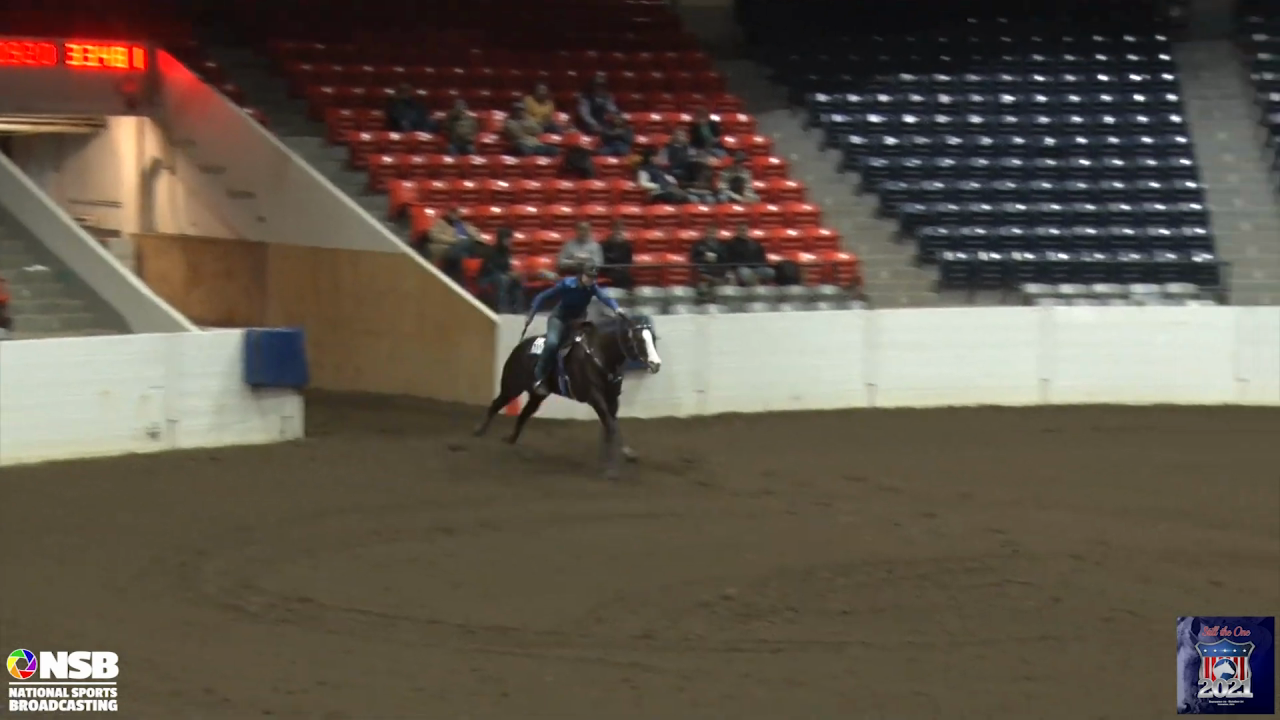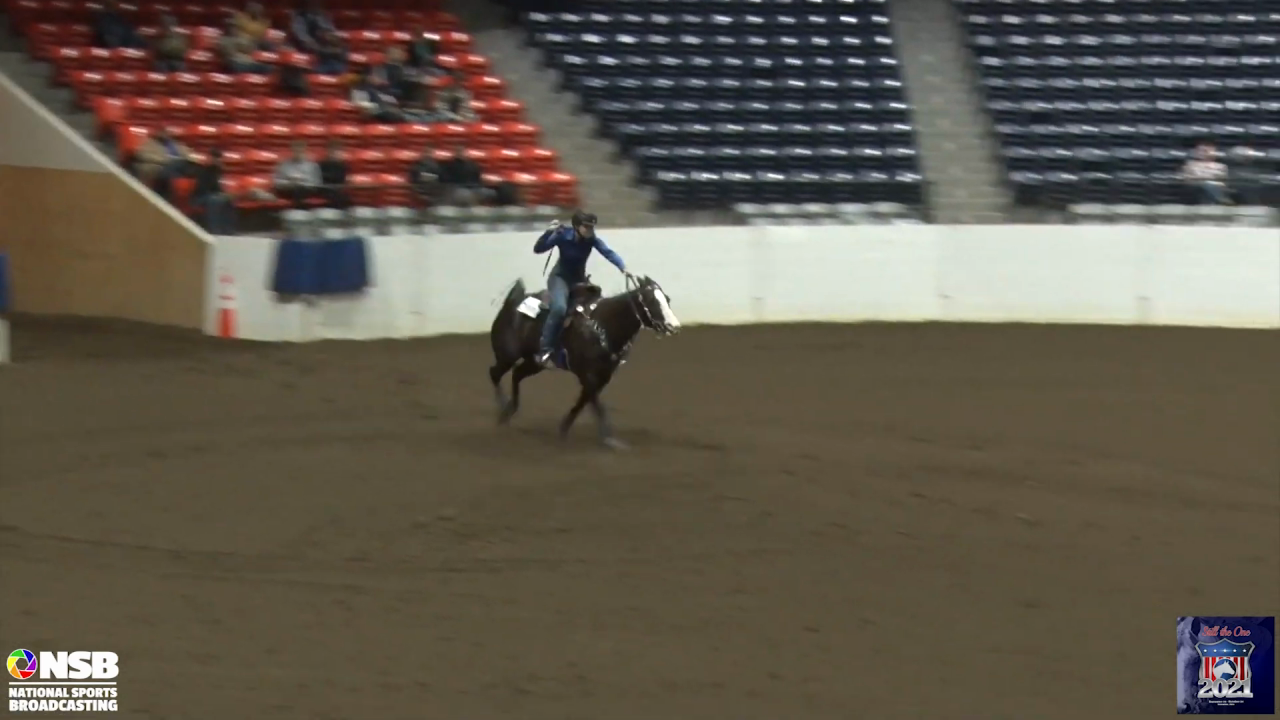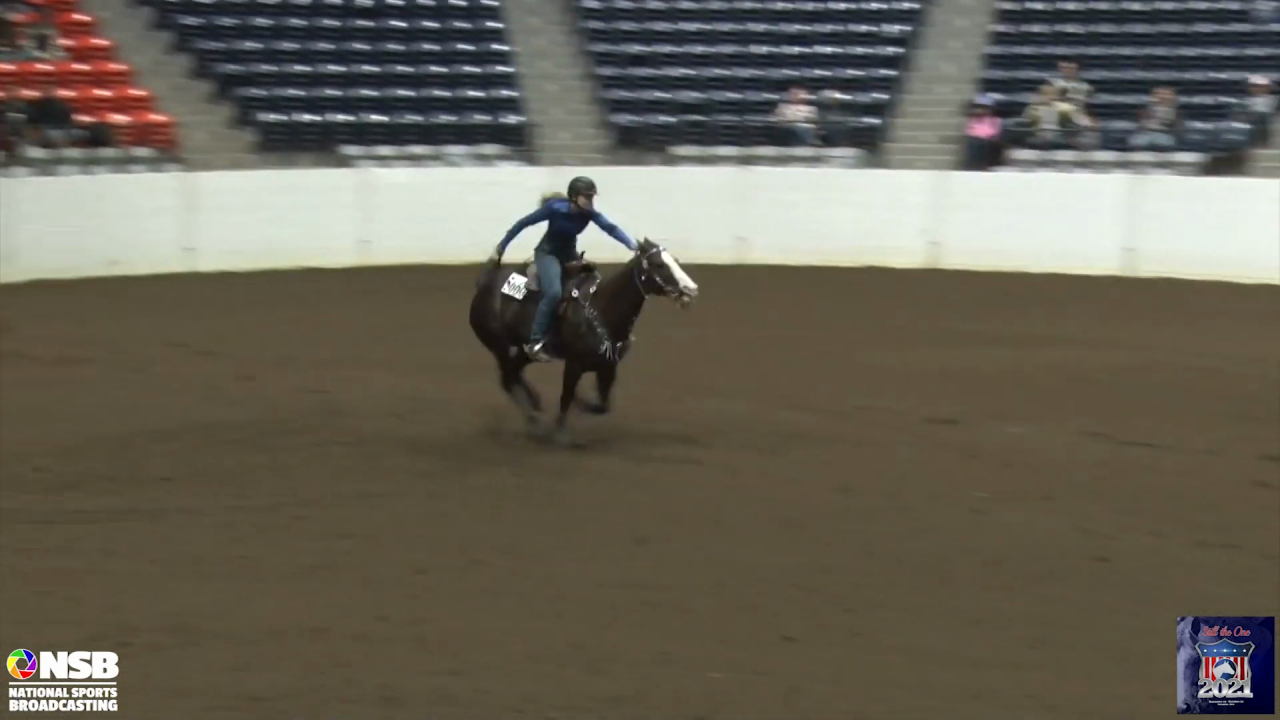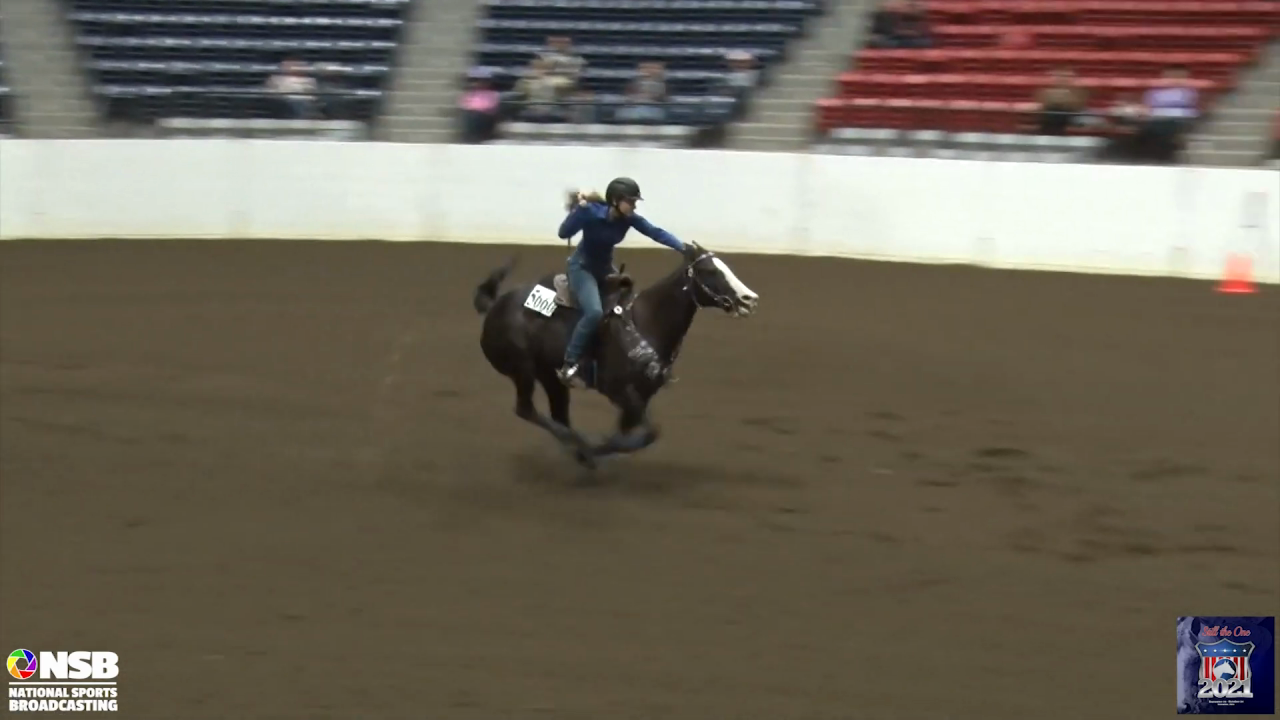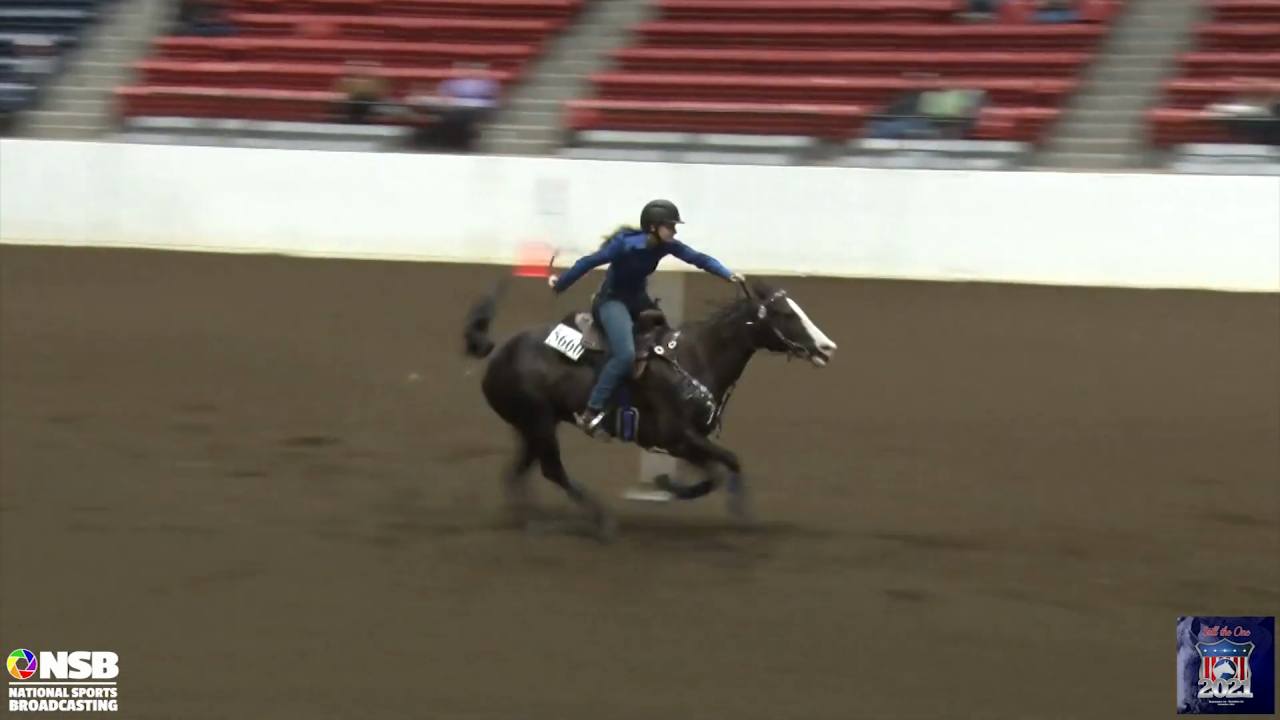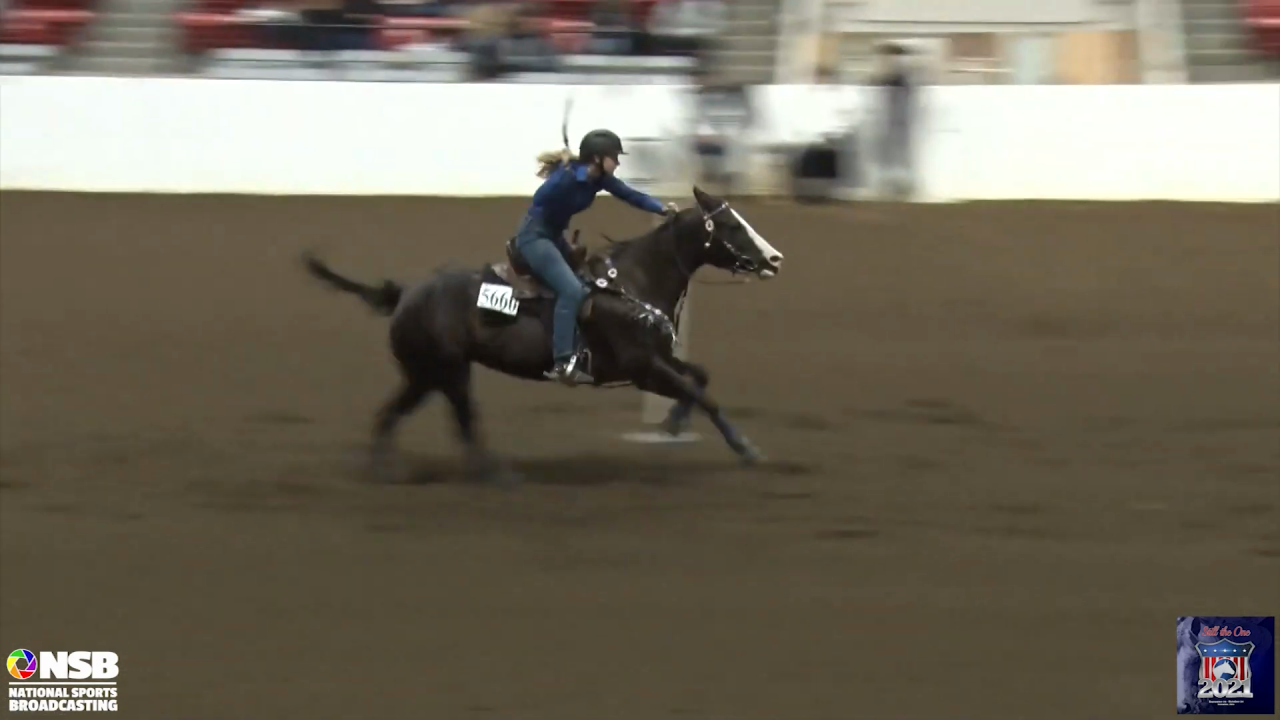
dt=0.4s
person 1, frame 1
left shoulder: (593, 288)
right shoulder: (566, 284)
left elbow: (606, 298)
right elbow: (543, 297)
left wrist: (617, 309)
right wrist: (531, 315)
left hip: (579, 320)
right hip: (559, 318)
right knee: (552, 343)
right ankle: (539, 378)
person 1, frame 2
left shoulder: (591, 239)
right shoulder: (563, 236)
left elbow: (608, 252)
right elbow: (538, 249)
left wrist: (623, 268)
right wrist: (549, 232)
left hip: (580, 280)
right hip: (560, 278)
right knee: (560, 309)
right ankle: (545, 350)
person 1, frame 3
left shoulder: (589, 213)
right shoulder: (555, 208)
left elbow: (610, 228)
right elbow: (524, 222)
left wrist: (632, 245)
right wrist: (501, 248)
left hip: (569, 254)
right hip: (547, 254)
right knee: (555, 293)
right ankle: (535, 341)
person 1, frame 4
left shoulder: (629, 218)
right shoulder: (592, 213)
left elbow: (656, 232)
right elbow: (563, 233)
left wrist: (681, 246)
right wrist: (577, 209)
left hip: (604, 268)
right hip: (582, 268)
right knee: (594, 312)
right ankle: (569, 363)
person 1, frame 5
left shoulder: (666, 245)
right shoulder: (625, 244)
left elbow: (699, 258)
right elbow: (587, 263)
left wrist: (728, 274)
right wrist: (560, 284)
left hip: (638, 299)
right hip: (612, 301)
right knee: (626, 355)
right ankle: (592, 411)
person 1, frame 6
left shoulder: (599, 178)
right shoulder: (567, 175)
left elbow: (630, 195)
right elbow: (540, 199)
left wrist: (662, 208)
right wrist: (564, 168)
left hip: (553, 236)
right hip: (533, 237)
right knee: (572, 291)
right ankle: (562, 362)
